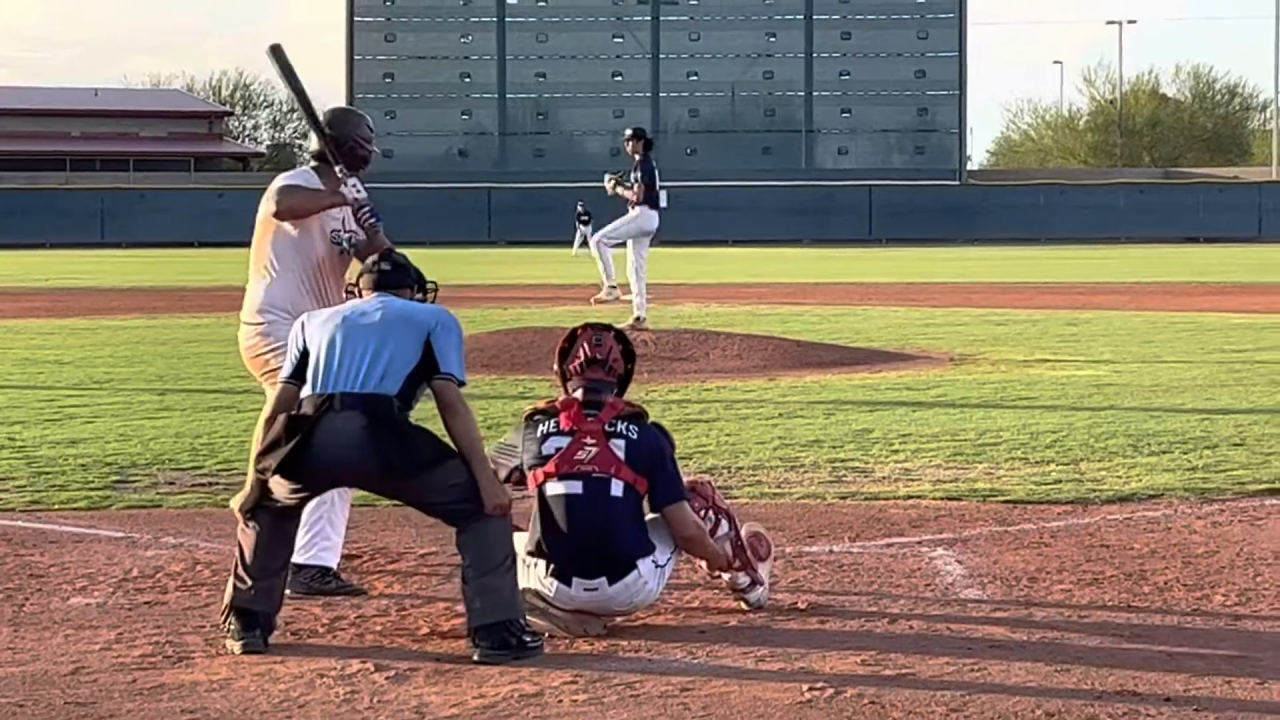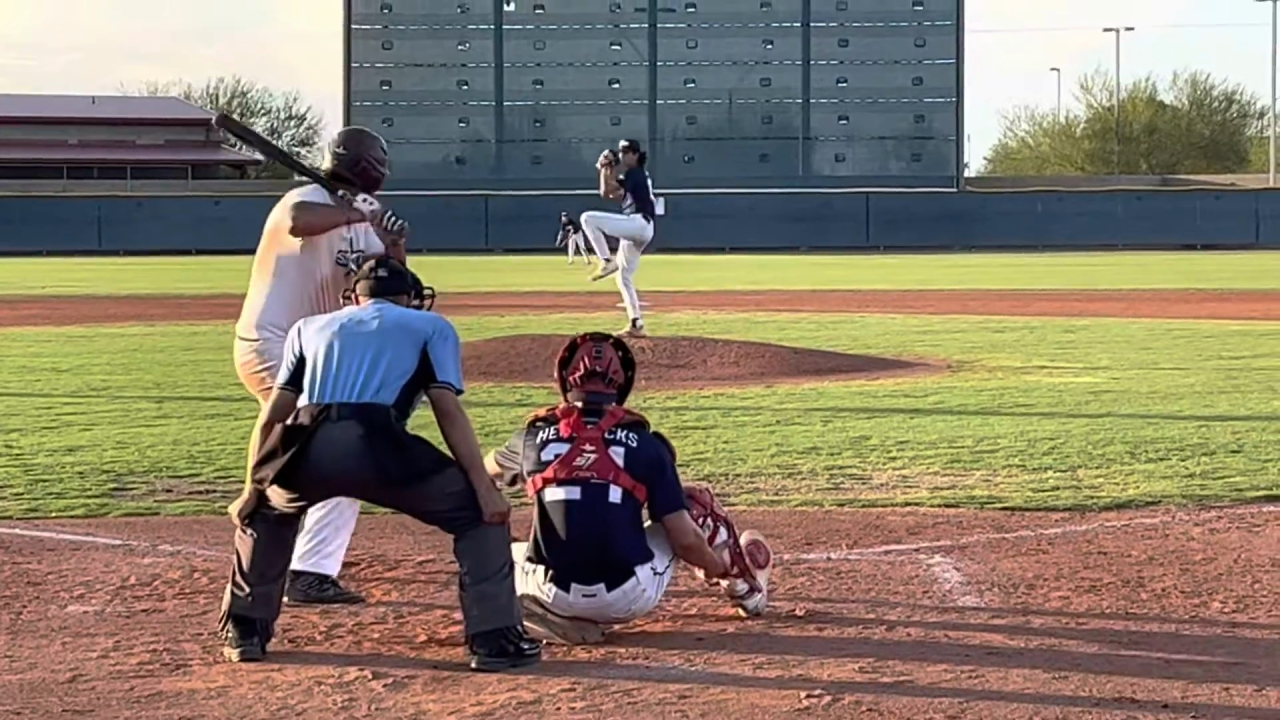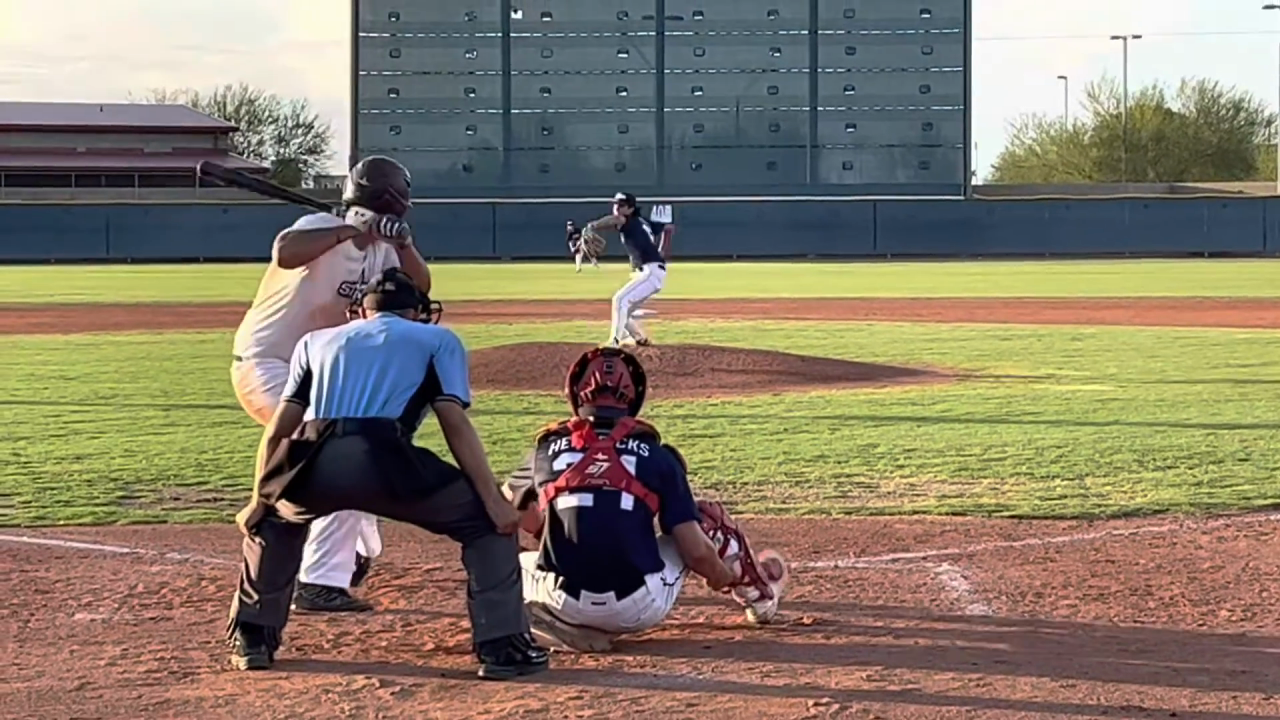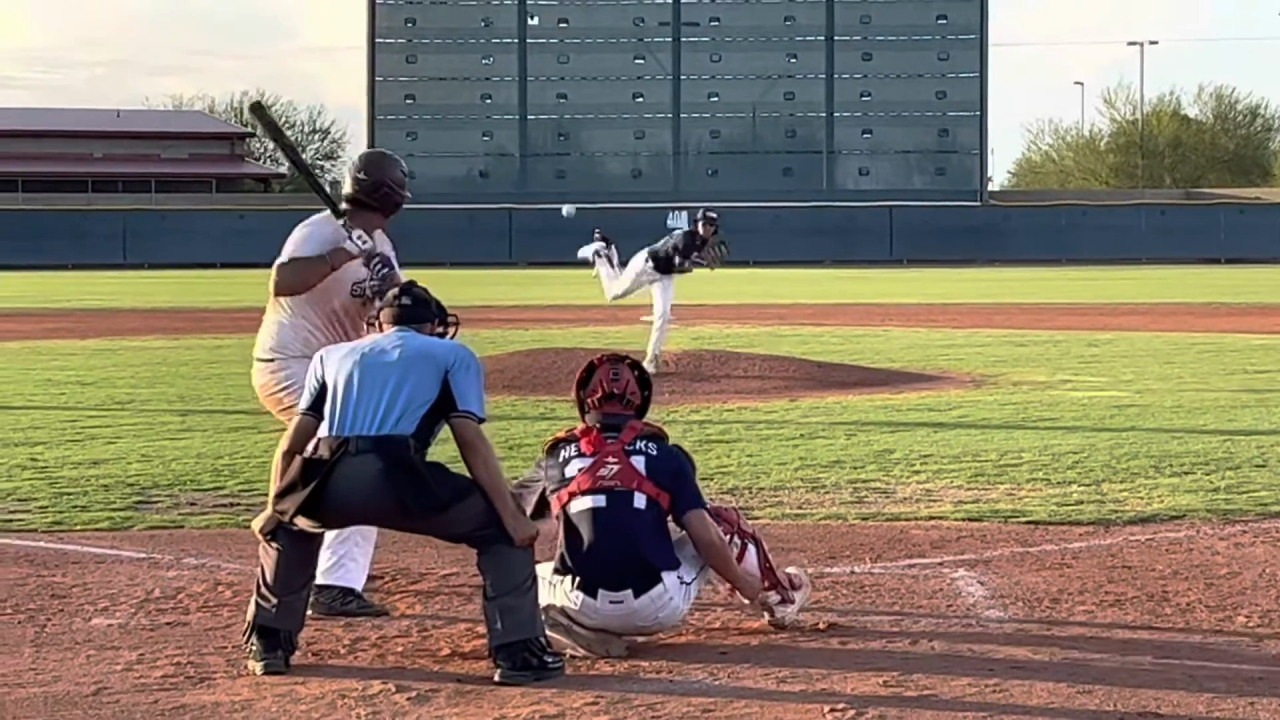
dt=0.5s
person 1, frame 1
left shoulder: (342, 197)
right shoulder: (298, 182)
left elbow: (377, 259)
right elbow: (279, 206)
left wrist: (371, 226)
right wrist: (340, 197)
right hip: (280, 334)
right ankle: (311, 567)
person 1, frame 2
left shoulder: (355, 222)
right shoulder: (307, 198)
right elbow: (299, 224)
left wrist: (394, 239)
right wrist: (355, 212)
right hip: (276, 348)
right ankle: (311, 575)
person 1, frame 3
left shoulder: (382, 247)
right shoulder: (320, 229)
left elbow: (419, 286)
right elbow: (283, 255)
left wrist: (404, 242)
right wrist: (346, 229)
right hip: (265, 366)
left ankle: (353, 551)
right ankle: (319, 585)
person 1, frame 4
left shoulder: (378, 243)
right shoulder: (318, 231)
right elbow: (282, 283)
left wrist: (389, 277)
right wrist: (343, 254)
right hip: (290, 368)
left ankle: (338, 565)
right ankle: (335, 588)
person 2, frame 1
left shoulder: (314, 320)
right shoulder: (434, 317)
left elbow: (277, 410)
right elbow: (450, 402)
left wrist: (253, 483)
right wrist: (485, 478)
left hip: (311, 440)
right hip: (379, 436)
left knee: (268, 503)
right knee: (481, 505)
left ankle: (247, 623)
right ankle: (496, 632)
person 2, frame 2
left shoulder: (309, 326)
right shoulder: (431, 325)
left elbow: (272, 417)
right elbow: (448, 410)
left wrist: (251, 489)
right wrist: (484, 488)
left hip: (307, 450)
right hip: (377, 447)
left knee: (265, 510)
right knee: (478, 510)
left ankle: (244, 632)
right ankle: (495, 639)
person 2, frame 3
left shoulder: (315, 340)
right shoulder: (437, 338)
left elbow: (278, 431)
right elbow: (455, 424)
left wrist: (259, 500)
right wrist: (494, 501)
left hip: (313, 466)
right hip: (382, 461)
left knee: (272, 519)
right knee: (485, 518)
left ankle: (252, 639)
right ankle: (501, 647)
person 2, frame 4
left shoulder: (332, 354)
right shoulder: (452, 353)
left elbow: (292, 445)
right elbow: (470, 440)
left wrist: (275, 509)
right wrist: (512, 516)
left hip: (327, 485)
right hip: (396, 480)
left knee: (287, 526)
right knee: (501, 524)
left ankle: (269, 645)
right ankle: (517, 651)
person 3, frame 1
left shoulder: (535, 428)
right shoulder: (644, 435)
right elbow: (686, 532)
right wrist: (720, 558)
left hip: (557, 587)
right hip: (631, 590)
right knee: (698, 496)
left ankle: (554, 606)
right ankle: (748, 581)
person 3, frame 2
left shoulder: (536, 435)
right shoulder: (644, 443)
left elbow: (489, 468)
right elbow: (686, 541)
right wrist: (718, 566)
left hip: (556, 596)
right hip: (628, 598)
right knee: (696, 503)
left ankle: (559, 617)
right ankle: (747, 588)
person 3, frame 3
left shoulder: (548, 448)
right shoulder: (655, 455)
left elbow: (508, 506)
right elbow: (696, 552)
right wrist: (725, 577)
left hip: (564, 603)
right hip: (638, 608)
right knee: (708, 516)
left ankle: (564, 623)
right ankle: (758, 593)
person 3, frame 4
left shoulder: (558, 456)
right shoulder: (664, 455)
right elbow: (706, 538)
right wrist: (741, 581)
left hip: (583, 608)
right hip: (657, 607)
right knee: (723, 521)
left ankle: (575, 625)
right ankle: (778, 598)
person 4, frame 1
left shoulder: (642, 164)
right shoulder: (643, 163)
left elbow: (637, 196)
left wrist: (618, 189)
right wrist: (619, 186)
left hip: (642, 215)
right hip: (647, 218)
left knee: (598, 240)
right knee: (636, 269)
left ankle: (611, 288)
right ankle: (639, 317)
person 4, frame 2
left shoulder: (634, 172)
right shoulder: (637, 174)
left elbow: (605, 192)
right elbow: (614, 195)
left wrist: (605, 171)
right wrist: (606, 170)
left hip: (636, 224)
right hip: (643, 231)
left knee: (587, 218)
right knee: (624, 279)
left ankle: (607, 260)
right ankle: (637, 325)
person 4, frame 3
left shoulder: (635, 222)
right shoulder: (642, 222)
left elbow: (618, 219)
left wrist: (593, 225)
right wrist: (659, 254)
left hip: (652, 273)
right hip: (649, 273)
left knee: (621, 299)
right knee: (623, 314)
left ankle: (615, 343)
right ankle: (641, 338)
person 4, frame 4
left shoulder: (704, 241)
right shoulder: (685, 239)
right elbow: (682, 268)
left hip: (665, 276)
right hip: (646, 266)
left knee: (663, 316)
right knee: (614, 294)
left ankle: (652, 359)
right ankle: (600, 252)
